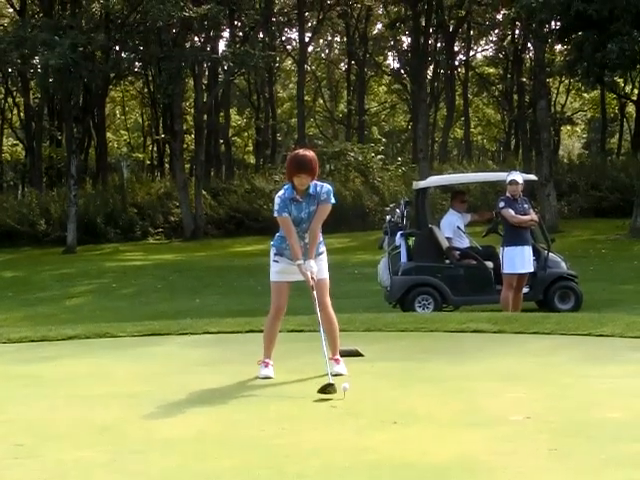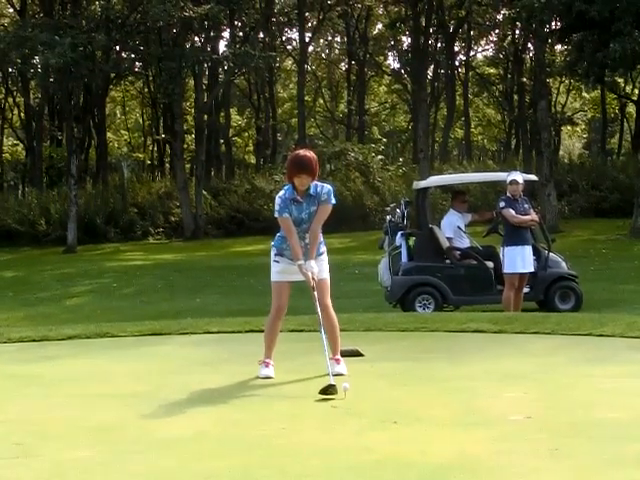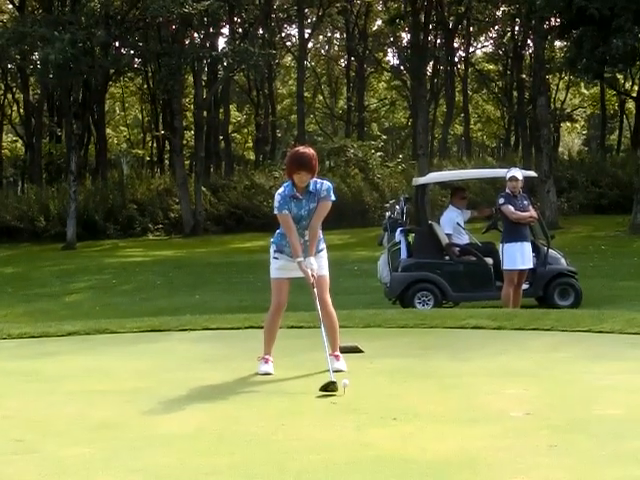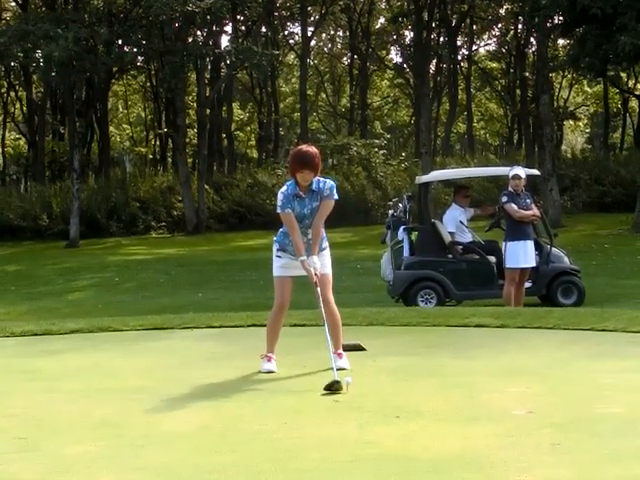
dt=0.5s
person 1, frame 1
left shoulder: (324, 191)
right shoulder: (282, 198)
left elbow: (315, 228)
right elbow: (291, 235)
left wrist: (310, 260)
right wrist: (301, 266)
left hip: (315, 253)
right hip: (284, 255)
left knee: (324, 305)
right knee: (277, 308)
left ankle: (336, 358)
right ankle: (266, 361)
person 1, frame 2
left shoulder: (324, 192)
right shoulder: (282, 198)
left elbow: (315, 228)
right elbow: (291, 236)
left wrist: (311, 261)
right wrist: (301, 266)
left hip: (316, 253)
right hip: (285, 255)
left knee: (325, 305)
right knee: (278, 308)
left ankle: (336, 358)
right ankle: (267, 361)
person 1, frame 3
left shoulder: (324, 188)
right shoulder: (282, 195)
left elbow: (315, 225)
right elbow: (291, 232)
left wrist: (311, 258)
right wrist: (301, 263)
left hip: (315, 250)
right hip: (284, 252)
left knee: (324, 301)
right knee: (278, 304)
left ankle: (336, 354)
right ankle: (266, 357)
person 1, frame 4
left shoulder: (327, 187)
right shoulder: (285, 194)
left elbow: (318, 224)
right elbow: (294, 231)
left wrist: (314, 257)
right wrist: (304, 262)
left hip: (318, 249)
right hip: (287, 251)
left knee: (327, 300)
right knee: (281, 303)
left ankle: (339, 352)
right ankle: (269, 355)
person 2, frame 1
left shoulder: (525, 201)
right shoulder: (503, 201)
left elbow: (535, 221)
right elbow: (513, 218)
left wrist: (520, 221)
right wrist: (529, 218)
left hip: (526, 246)
right hip: (511, 247)
left knee: (520, 287)
right knee: (509, 286)
person 2, frame 2
left shoulder: (525, 201)
right shoulder: (503, 201)
left elbow: (535, 220)
right elbow: (514, 218)
left wrist: (521, 221)
right wrist: (529, 218)
left hip: (526, 246)
right hip: (511, 247)
left knee: (520, 287)
right knee: (511, 286)
person 2, frame 3
left shoulder: (524, 197)
right shoulder: (503, 197)
left elbow: (534, 217)
right elbow: (513, 215)
left wrist: (520, 217)
right wrist: (528, 214)
left hip: (525, 243)
right hip: (510, 244)
left knee: (519, 283)
right knee: (510, 283)
person 2, frame 4
left shoulder: (527, 196)
right shoulder: (506, 196)
left elbow: (537, 216)
right elbow: (516, 213)
left wrist: (523, 215)
right wrist: (531, 213)
left hip: (528, 241)
right hip: (513, 241)
left knee: (522, 282)
right knee: (511, 281)
